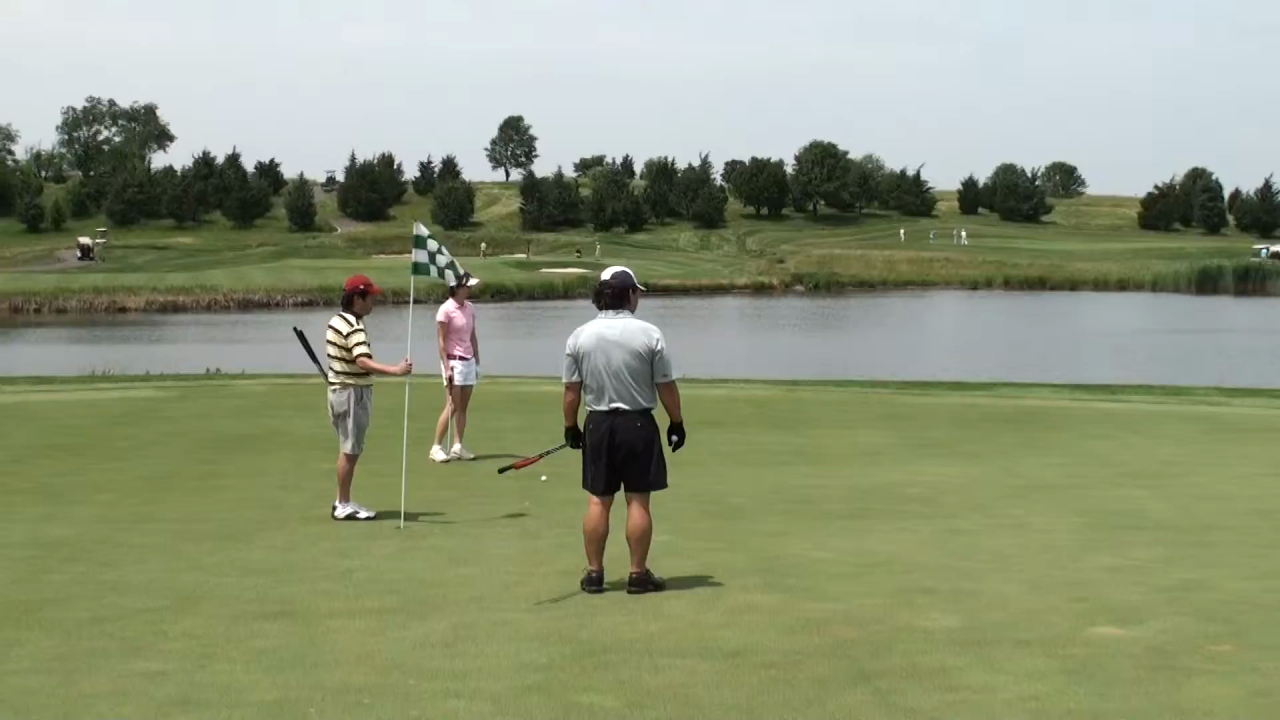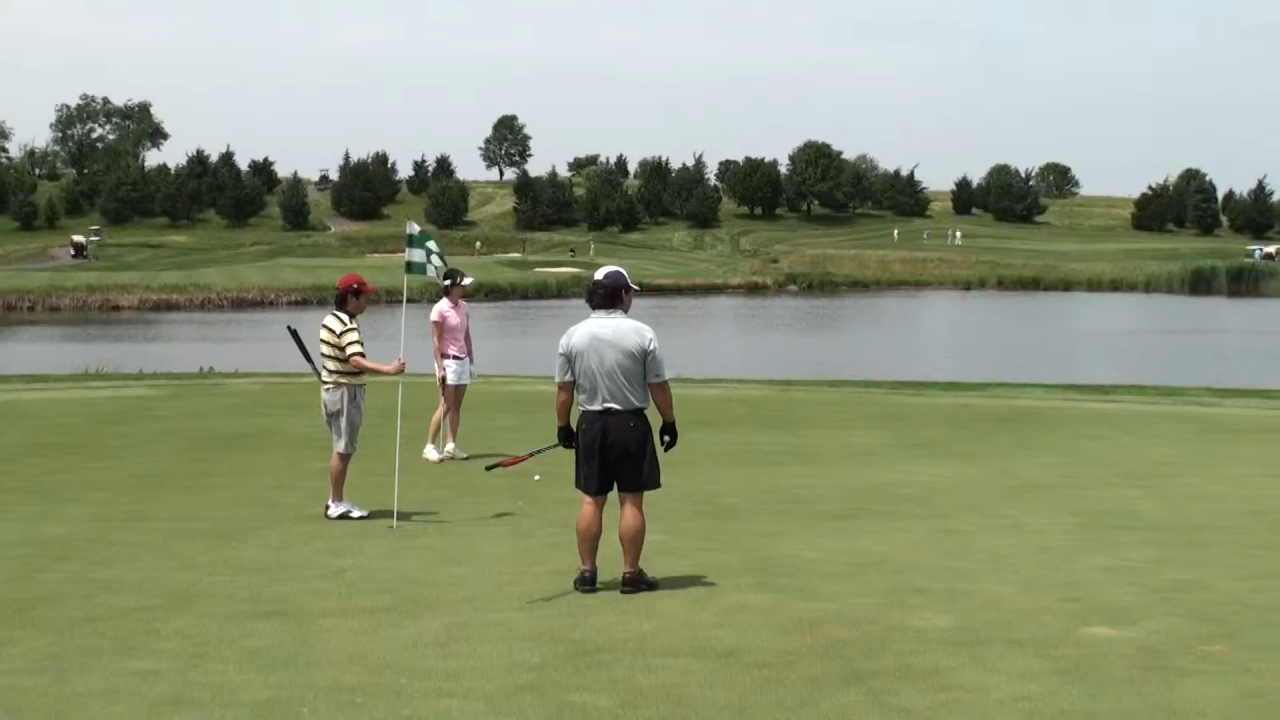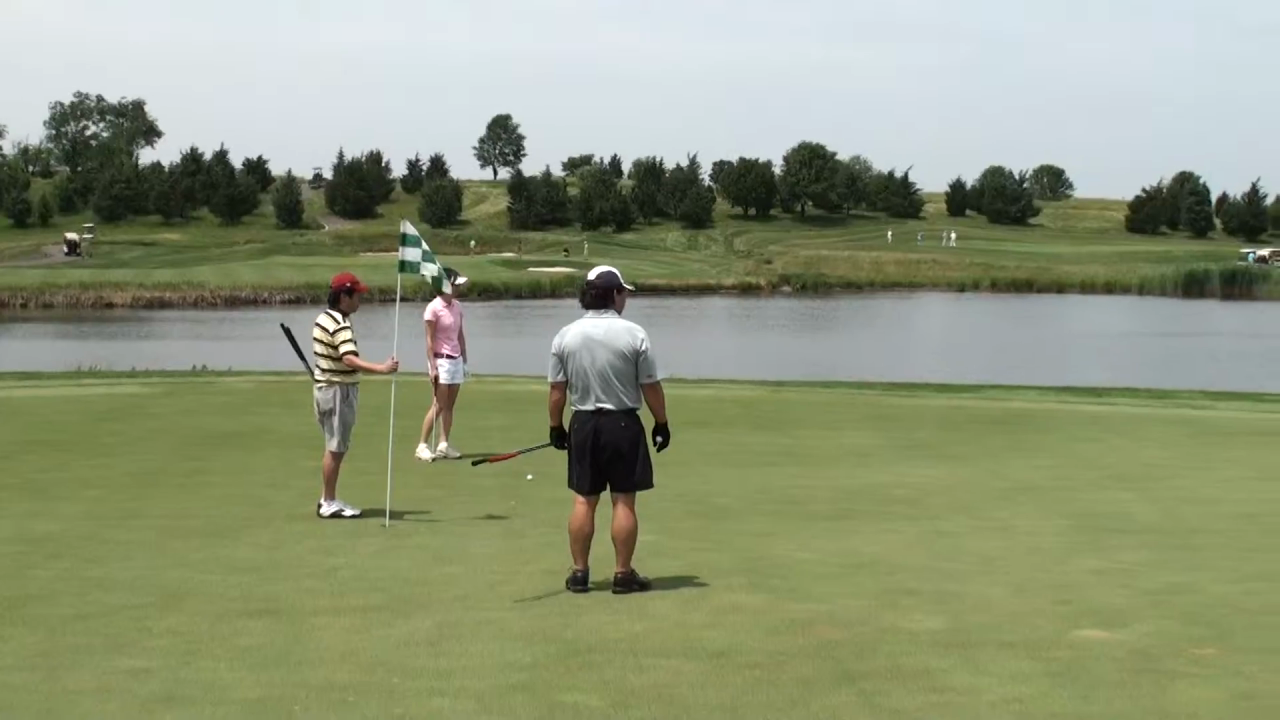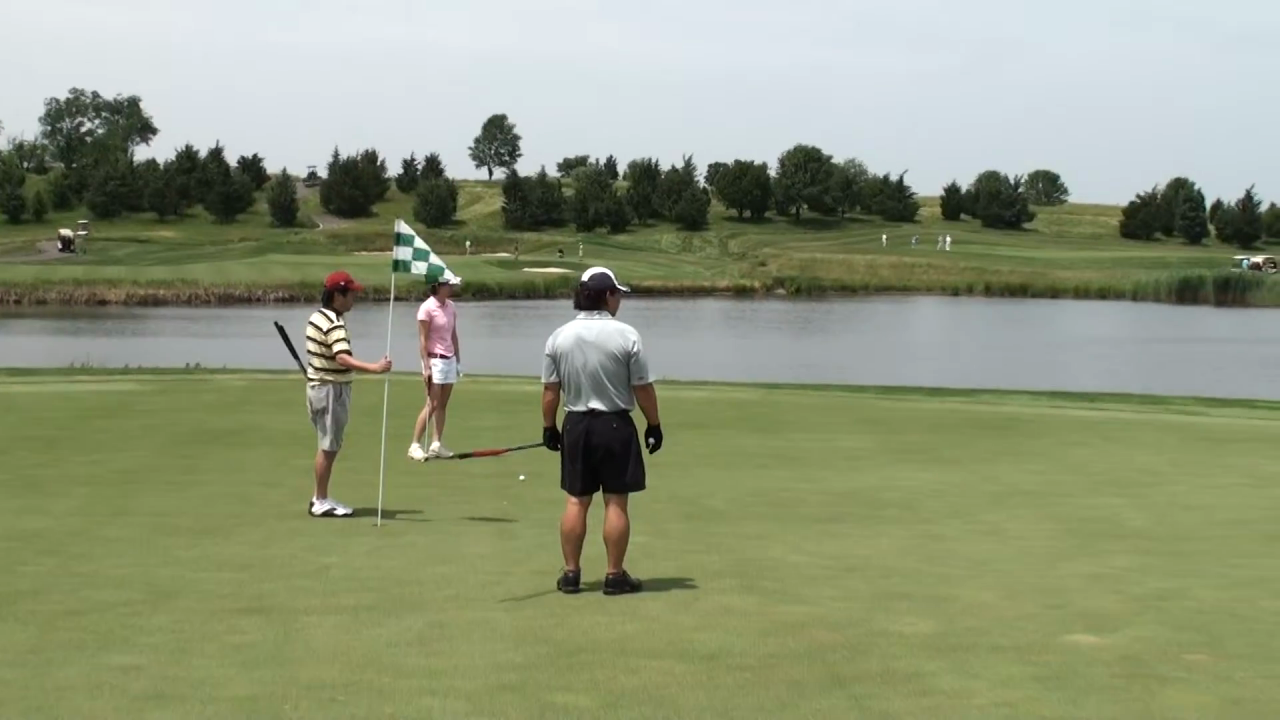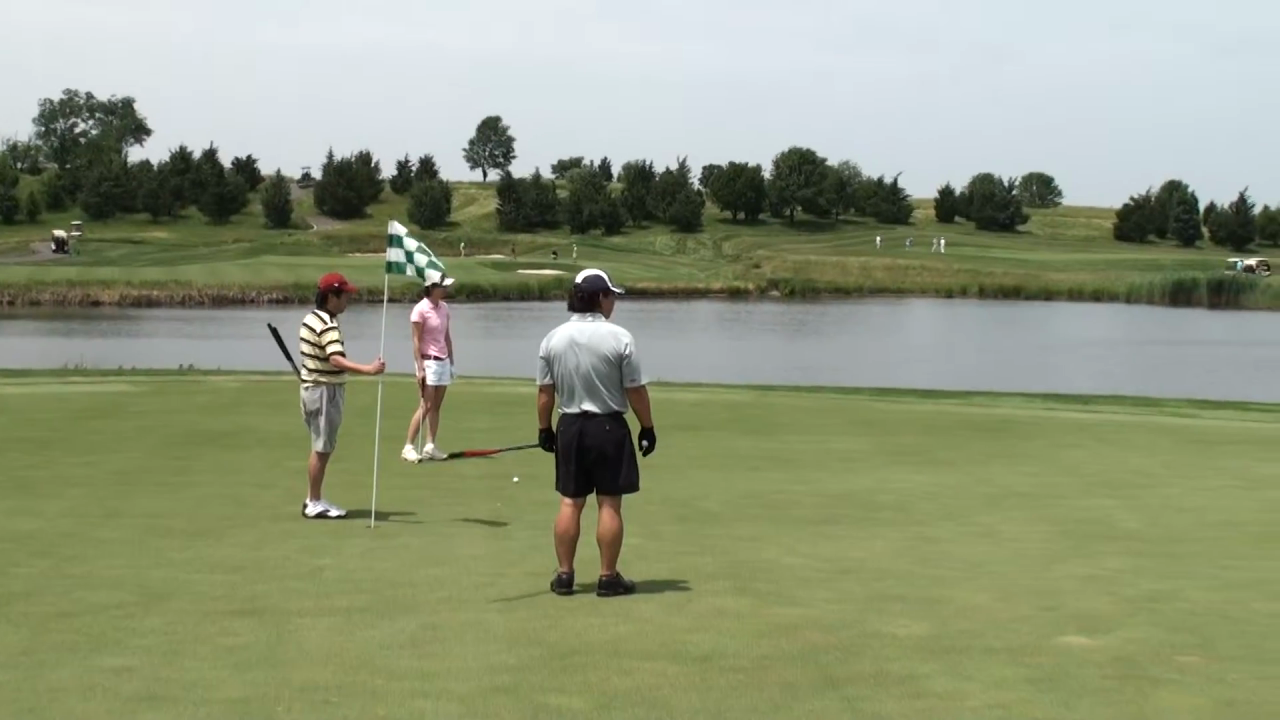
dt=0.2s
person 1, frame 1
left shoulder: (579, 336)
right shoulder: (649, 334)
left elbow: (571, 389)
right elbow: (666, 386)
left wrist: (571, 426)
right wrist: (676, 422)
left hip: (598, 424)
right hip: (638, 423)
left knee: (598, 500)
right knee: (638, 501)
left ankle: (594, 573)
right ankle: (638, 574)
person 1, frame 2
left shoulder: (572, 336)
right shoulder: (642, 334)
left elbow: (564, 389)
right elbow: (659, 386)
left wrist: (563, 426)
right wrist: (669, 422)
left hip: (591, 424)
right hip: (631, 423)
left knee: (591, 500)
right knee: (631, 501)
left ankle: (587, 572)
right ankle: (631, 574)
person 1, frame 3
left shoulder: (565, 335)
right shoulder: (633, 334)
left elbow: (556, 389)
right elbow: (651, 387)
left wrist: (555, 426)
right wrist: (661, 423)
left hip: (583, 424)
right hip: (623, 423)
left knee: (584, 500)
right knee: (623, 501)
left ankle: (579, 572)
right ankle: (624, 574)
person 1, frame 4
left shoulder: (559, 336)
right shoulder: (626, 335)
left elbow: (550, 390)
right elbow: (643, 388)
left wrist: (549, 427)
right wrist: (654, 425)
left hip: (576, 424)
right hip: (615, 425)
left knee: (576, 500)
right knee: (616, 502)
left ankle: (571, 573)
right ankle: (615, 575)
person 1, frame 5
left shoulder: (553, 338)
right shoulder: (619, 337)
left elbow: (545, 392)
right elbow: (636, 391)
left wrist: (545, 428)
right wrist: (647, 427)
left hip: (569, 426)
right hip: (609, 427)
left knee: (569, 502)
right knee: (609, 504)
left ankle: (564, 574)
right ankle: (608, 577)
person 2, frame 1
left shoulder: (337, 320)
right shoulder: (353, 327)
right elbow: (362, 361)
right wrist: (395, 370)
left hip: (341, 389)
right hip: (352, 393)
left knee: (348, 449)
right knee: (350, 451)
left ankle: (342, 501)
right ankle: (343, 505)
person 2, frame 2
left shoulder: (331, 319)
right shoulder: (346, 326)
right elbow: (356, 360)
right wrist: (388, 369)
left hip: (334, 388)
right hip: (345, 391)
left knee: (341, 448)
right knee: (344, 450)
left ankle: (335, 500)
right ankle: (336, 504)
person 2, frame 3
left shoulder: (324, 318)
right shoulder: (340, 324)
right elbow: (349, 359)
right wrist: (381, 368)
left hip: (327, 387)
right hip: (338, 390)
left knee: (334, 447)
right knee: (336, 448)
left ankle: (328, 499)
right ankle: (329, 503)
person 2, frame 4
left shoulder: (318, 316)
right shoulder: (333, 323)
right elbow: (342, 358)
right wrist: (374, 368)
left hip: (320, 385)
right hip: (331, 389)
left knee: (327, 446)
right knee: (329, 447)
left ankle: (320, 498)
right ankle: (321, 501)
person 2, frame 5
left shoulder: (311, 318)
right shoulder: (327, 324)
right elbow: (335, 359)
right wrist: (368, 369)
left hip: (314, 387)
right hip: (325, 390)
left knee: (320, 447)
right knee: (322, 448)
left ankle: (313, 499)
right ankle: (314, 503)
person 3, frame 1
left shoulder: (469, 308)
right shoulder: (446, 309)
right elbow: (441, 340)
left wrist: (477, 361)
right wrist: (446, 367)
left hip: (469, 361)
right hip: (454, 362)
left knee: (463, 407)
right knee: (452, 406)
left ankle: (458, 446)
right ankle: (436, 447)
person 3, frame 2
left shoulder: (464, 307)
right shoulder: (440, 309)
right elbow: (436, 340)
left wrist: (471, 360)
right wrist: (440, 366)
left hip: (463, 360)
right hip: (448, 361)
left knee: (457, 406)
right knee: (446, 406)
left ankle: (451, 445)
right ankle: (430, 447)
person 3, frame 3
left shoulder: (457, 306)
right shoulder: (433, 308)
right elbow: (429, 339)
left wrist: (464, 360)
right wrist: (432, 366)
left hip: (456, 360)
right hip: (441, 360)
left knee: (449, 405)
right knee: (438, 405)
left ankle: (444, 445)
right ankle: (422, 446)
person 3, frame 4
left shoulder: (451, 306)
right shoulder: (427, 308)
right elbow: (422, 339)
left wrist: (458, 360)
right wrist: (426, 366)
left hip: (449, 360)
right hip: (435, 360)
left knee: (443, 405)
right knee: (431, 405)
left ankle: (436, 445)
right ankle: (415, 445)
person 3, frame 5
left shoulder: (444, 308)
right shoulder: (420, 309)
right elbow: (416, 341)
left wrist: (451, 361)
right wrist: (420, 368)
left hip: (443, 361)
right hip: (429, 362)
left knee: (436, 406)
right knee: (425, 406)
left ankle: (430, 446)
right ankle: (408, 447)
